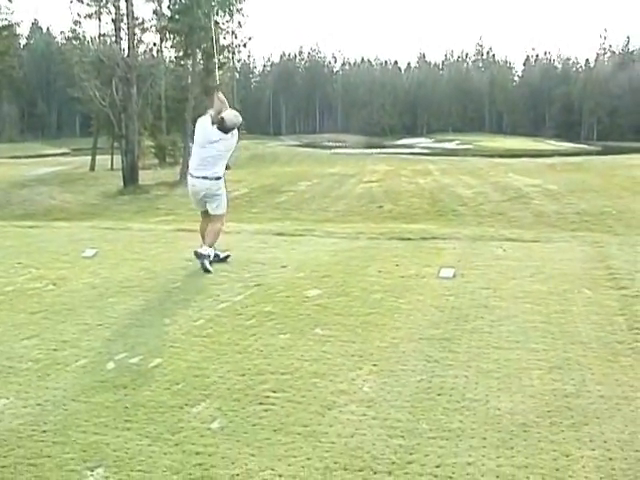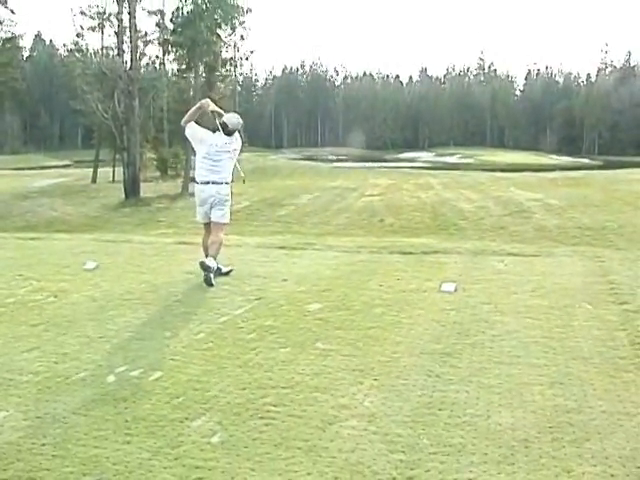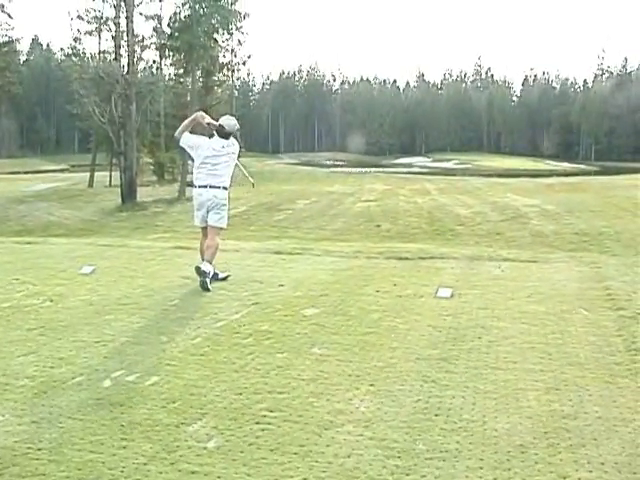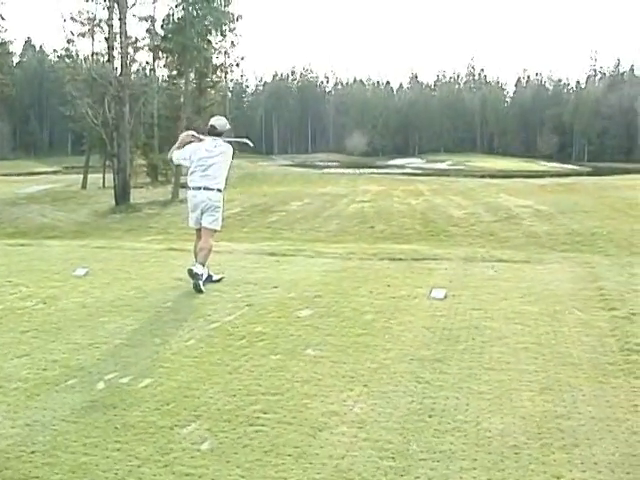
dt=0.4s
person 1, frame 1
left shoulder: (203, 127)
right shoulder: (230, 139)
left elbow: (212, 114)
right elbow: (225, 111)
left wrist: (215, 99)
right wrist: (218, 96)
left hip: (194, 181)
right hip: (213, 183)
left knee: (206, 217)
right knee: (217, 221)
left ankle: (209, 252)
right ankle: (206, 251)
person 1, frame 2
left shoulder: (205, 138)
right shoulder: (236, 141)
left elbow: (185, 123)
right elbow: (230, 126)
left wrist: (201, 106)
right wrist: (217, 110)
left hip: (202, 188)
right hip: (221, 189)
left knee: (208, 229)
right knee: (218, 230)
left ankle: (213, 266)
right ankle: (210, 263)
person 1, frame 3
left shoulder: (202, 143)
right shoulder: (234, 146)
left elbow: (179, 135)
right elbow: (225, 134)
left wrist: (195, 118)
right wrist: (211, 122)
left hip: (200, 192)
right hip: (219, 194)
left knee: (205, 233)
right knee: (214, 235)
left ankle: (209, 271)
right ankle: (206, 267)
person 1, frame 4
left shoulder: (194, 148)
right shoulder: (227, 149)
left elbow: (172, 156)
left wrist: (181, 141)
right wrist: (201, 138)
left hip: (194, 194)
right hip: (213, 196)
left knee: (199, 235)
right knee: (208, 236)
left ankle: (203, 273)
right ankle: (198, 269)
